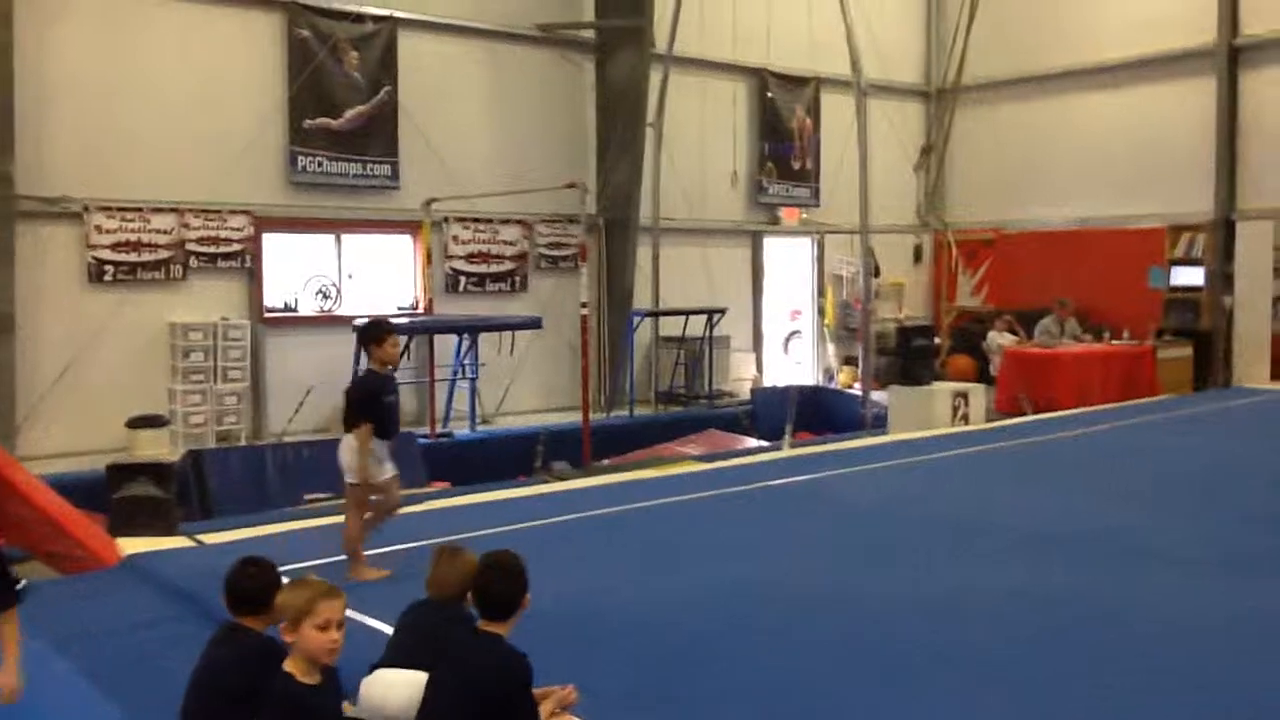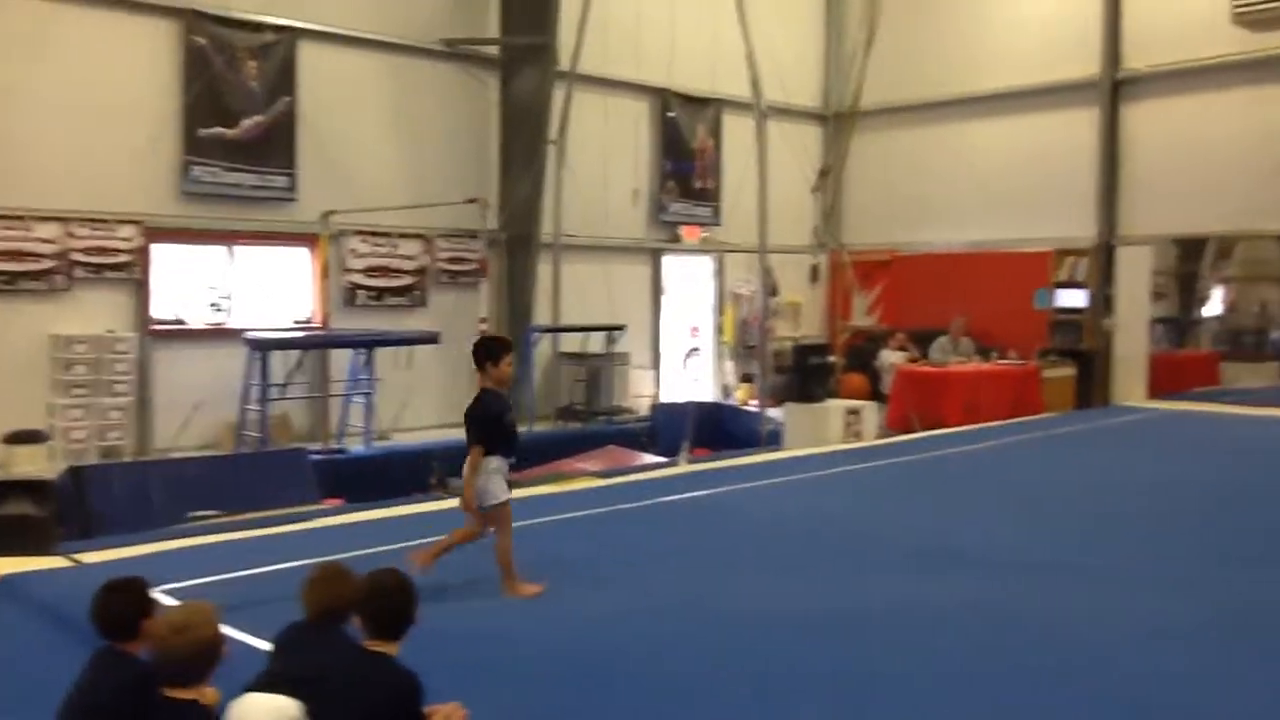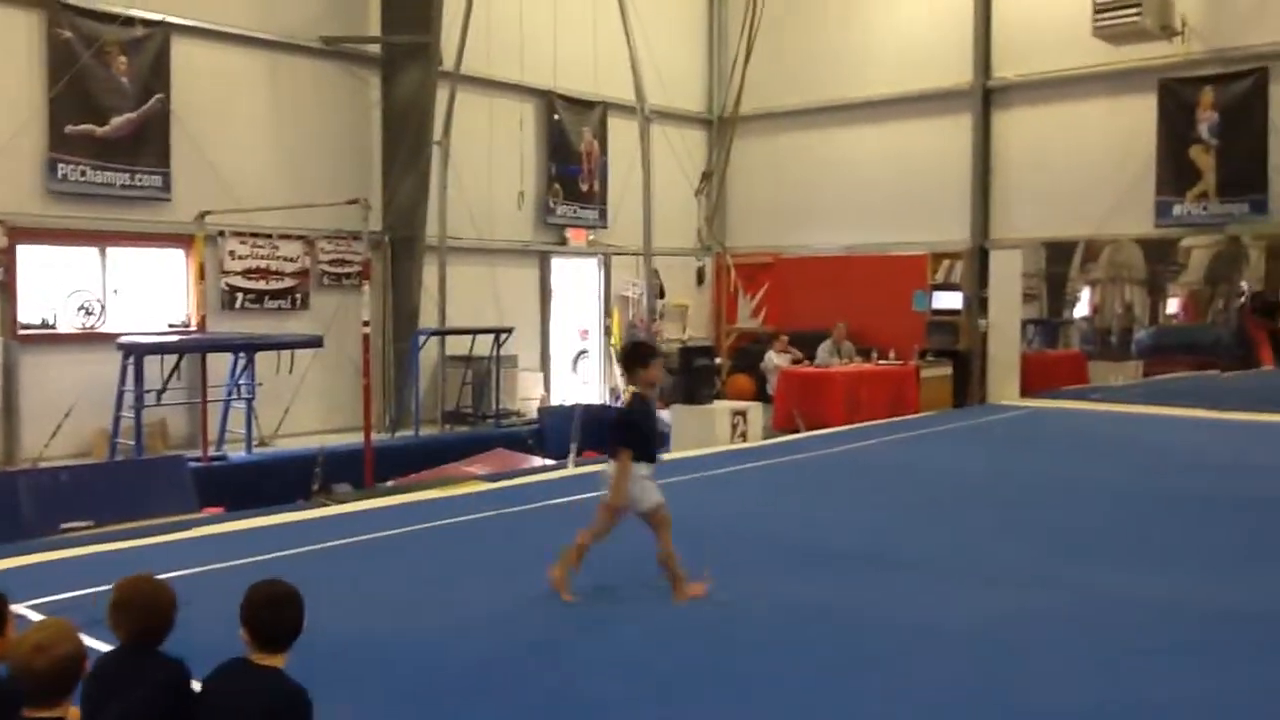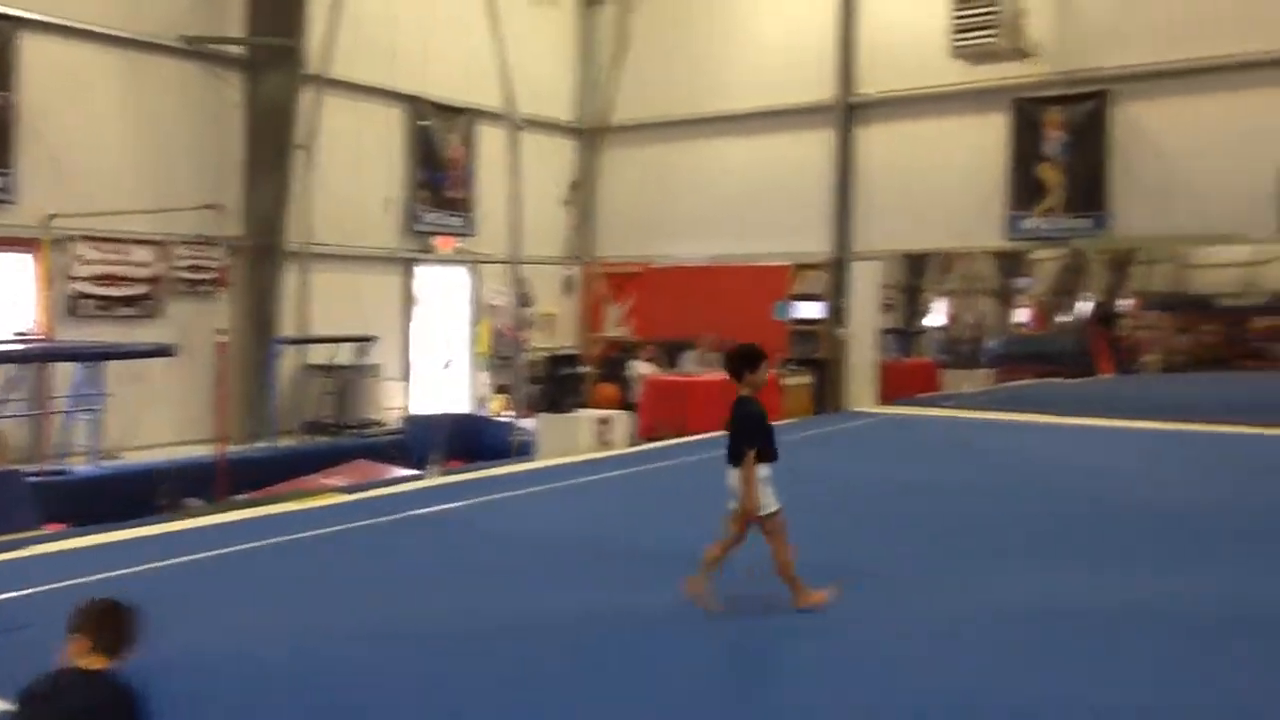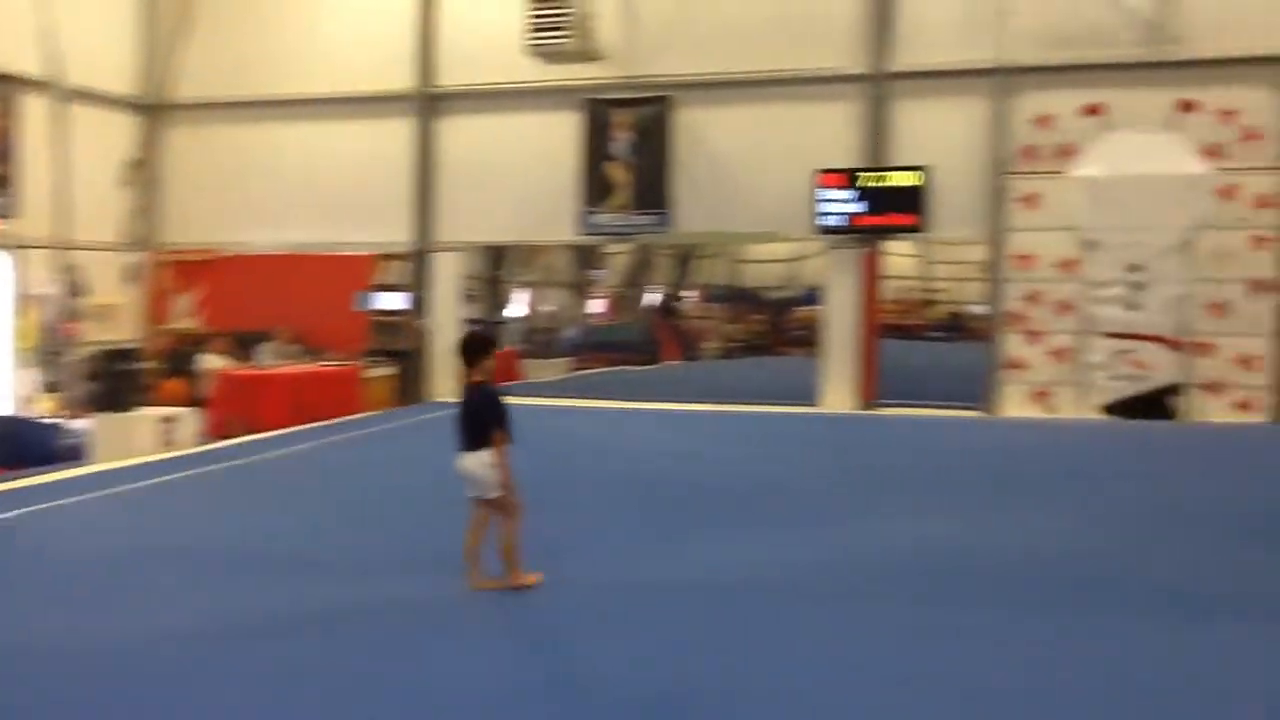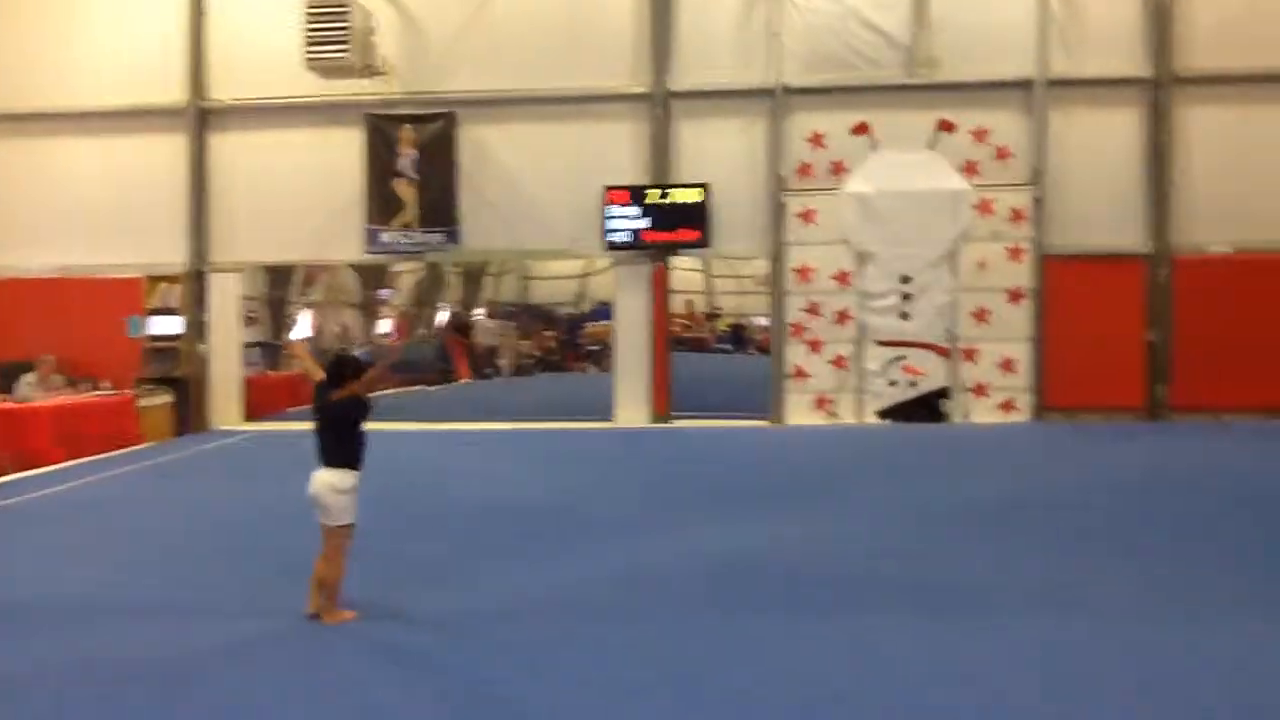
dt=0.7s
person 1, frame 1
left shoulder: (388, 379)
right shoulder: (367, 386)
right elbow: (363, 429)
left wrist: (385, 458)
right wrist: (362, 467)
left hip: (378, 449)
right hip: (359, 450)
left knee: (393, 501)
right knee: (356, 508)
left ankle: (355, 537)
right ankle: (357, 566)
person 1, frame 2
left shoulder: (498, 399)
right shoulder: (484, 406)
right elbow: (476, 450)
left wrist: (505, 475)
right wrist: (468, 489)
left hip: (494, 469)
right hip: (486, 471)
left knee: (477, 530)
right knee: (504, 529)
left ankle: (427, 556)
right ankle: (511, 584)
person 1, frame 3
left shoulder: (643, 403)
right shoulder: (637, 410)
right elbow: (625, 453)
right wrist: (618, 492)
left hip: (632, 474)
right hip: (633, 476)
left knee: (598, 530)
right knee: (663, 528)
left ankle: (560, 573)
right ankle: (680, 586)
person 1, frame 4
left shoulder: (741, 405)
right shoulder: (750, 411)
right elbow: (749, 456)
right wrist: (749, 496)
left hip: (742, 478)
right hip: (753, 481)
left knee: (732, 537)
right knee: (780, 540)
left ankle: (698, 583)
right ankle: (802, 596)
person 1, frame 5
left shoulder: (469, 392)
right shoulder: (488, 395)
right elbow: (497, 438)
right wrist: (506, 473)
left hip: (468, 459)
right hip: (485, 461)
left knee: (479, 521)
right knee: (511, 515)
left ankle: (475, 575)
right ankle: (514, 574)
person 1, frame 6
left shoulder: (322, 400)
right shoulder: (349, 408)
left elbow: (315, 372)
right elbow: (367, 383)
left wrist: (300, 352)
right wrist: (386, 361)
left hip: (321, 479)
right hip: (339, 483)
left knee: (329, 549)
right knee: (336, 551)
left ankle: (315, 602)
right ankle: (332, 611)
